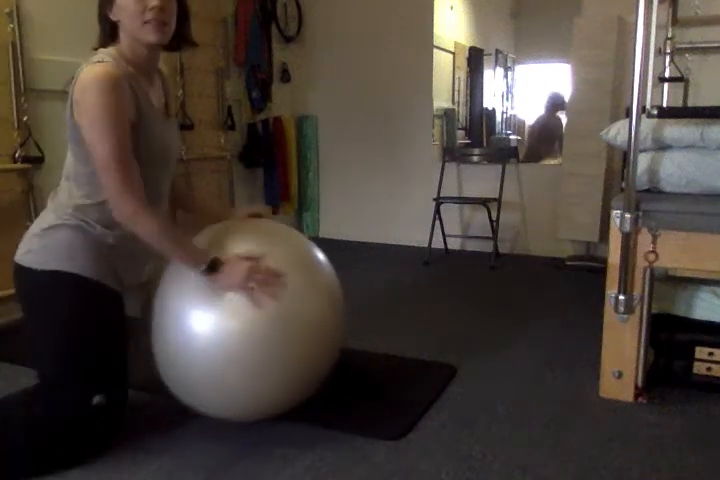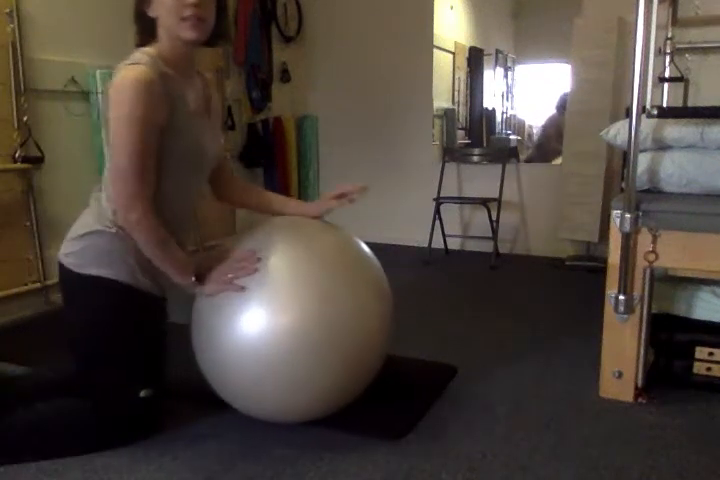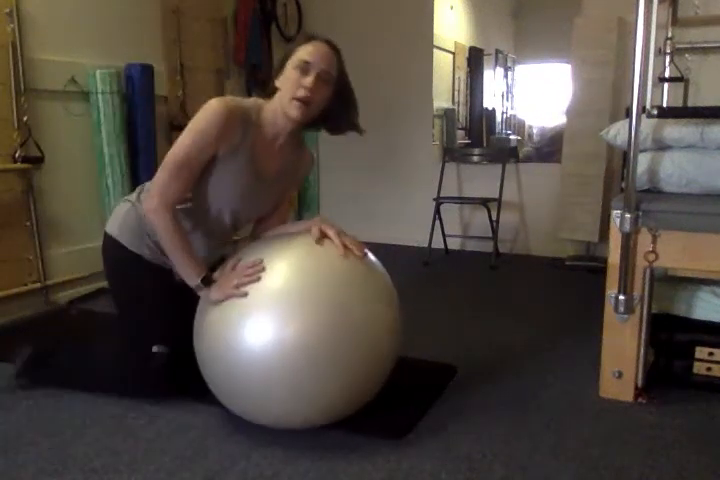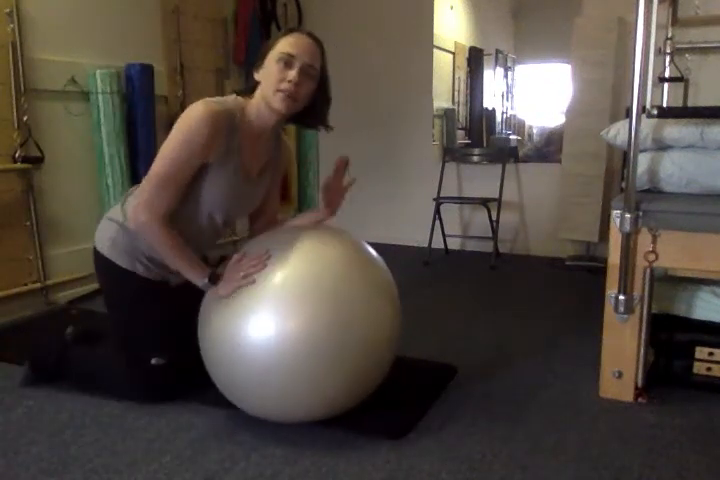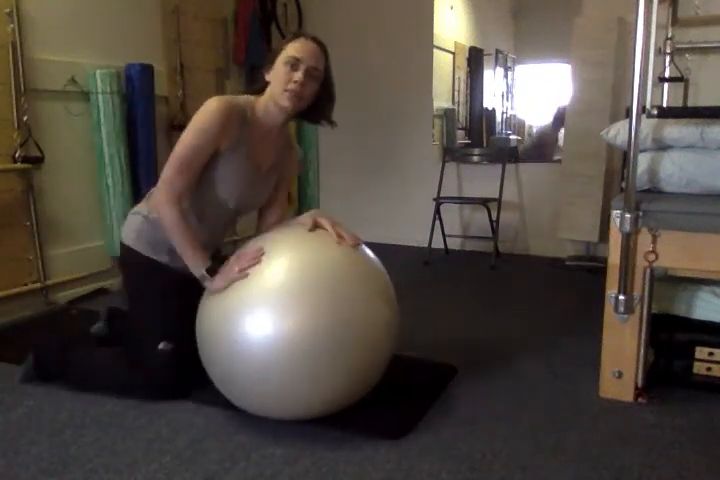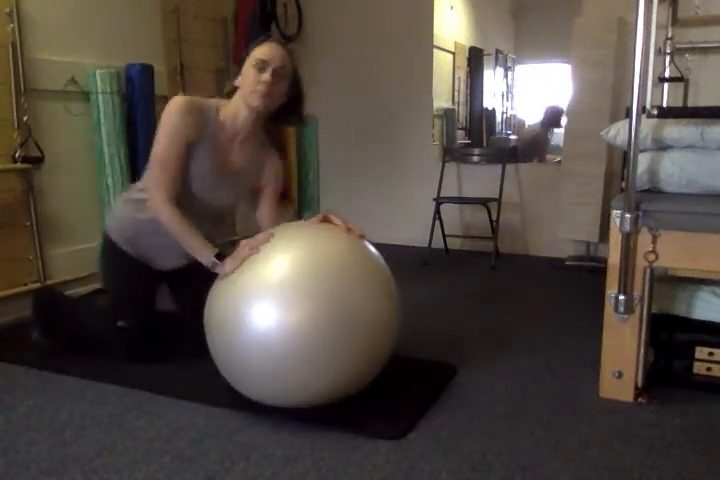
dt=0.7s
person 1, frame 1
left shoulder: (154, 80)
right shoulder: (103, 78)
right elbow: (127, 206)
left wrist: (218, 220)
right wrist: (213, 269)
left hip: (96, 265)
right hip: (65, 264)
left knee: (104, 399)
right knee: (81, 427)
person 1, frame 2
left shoulder: (202, 87)
right shoulder: (140, 79)
left elbow: (226, 184)
right elbow: (131, 210)
left wrist: (307, 207)
right wrist: (196, 276)
left hip: (144, 265)
right hip: (107, 267)
left knee: (140, 384)
right knee: (130, 415)
person 1, frame 3
left shoulder: (300, 159)
right shoulder: (225, 115)
left elbow: (263, 232)
right elbow: (158, 202)
left wrist: (310, 226)
right wrist: (205, 284)
left hip: (199, 253)
right hip: (140, 242)
right knee: (153, 372)
person 1, frame 4
left shoulder: (278, 151)
right shoulder: (209, 118)
left elbow: (262, 232)
right elbow: (145, 216)
left wrist: (319, 214)
right wrist: (212, 280)
left hip: (180, 258)
right hip: (132, 254)
left knee: (202, 359)
right knee: (161, 381)
left ankle: (90, 339)
right ankle: (53, 357)
person 1, frame 5
left shoulder: (288, 153)
right shoulder: (223, 112)
left elbow: (267, 229)
right elbow: (165, 197)
left wrist: (304, 221)
right wrist: (210, 274)
left hip: (200, 252)
right hip: (154, 248)
right knee: (168, 378)
left ankle: (117, 327)
right ankle: (52, 357)
person 1, frame 6
left shoulder: (268, 161)
right shoulder: (187, 111)
left elbow: (269, 238)
right elbow: (159, 202)
left wrist: (310, 226)
right wrist: (219, 262)
left hip: (191, 249)
right hip: (131, 240)
left knee: (207, 337)
right knee: (133, 344)
right ankle: (53, 307)
